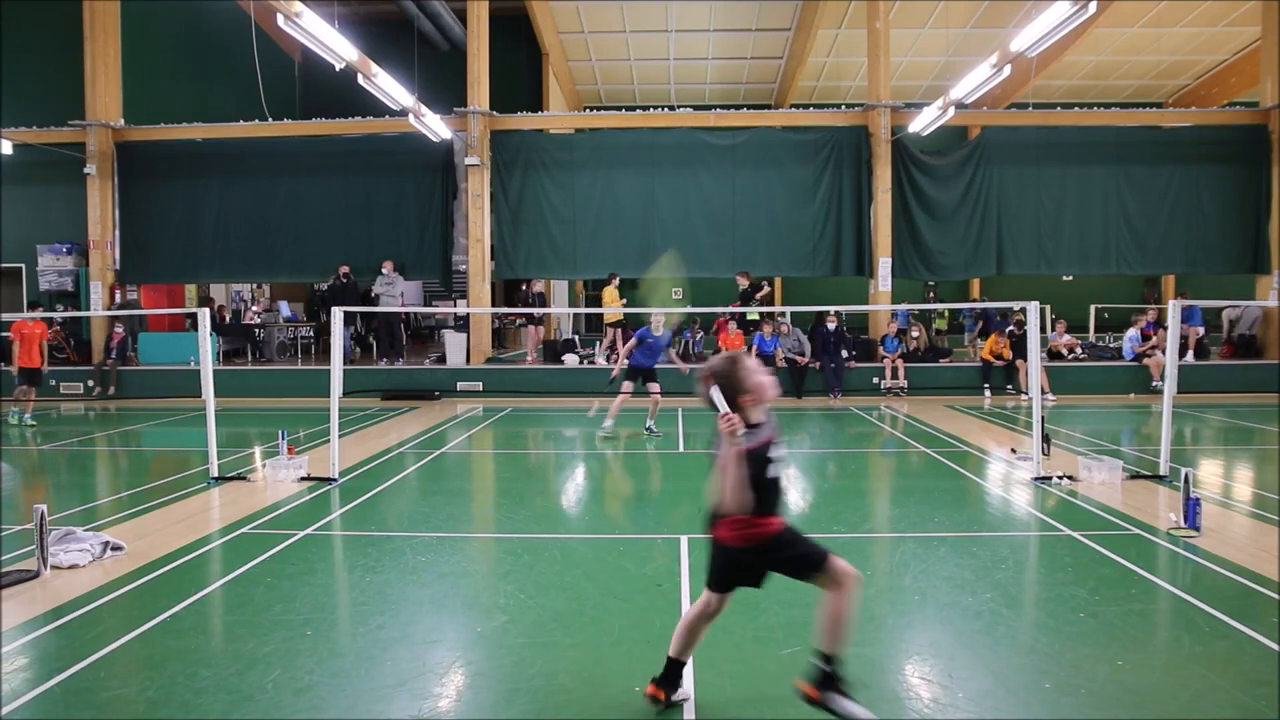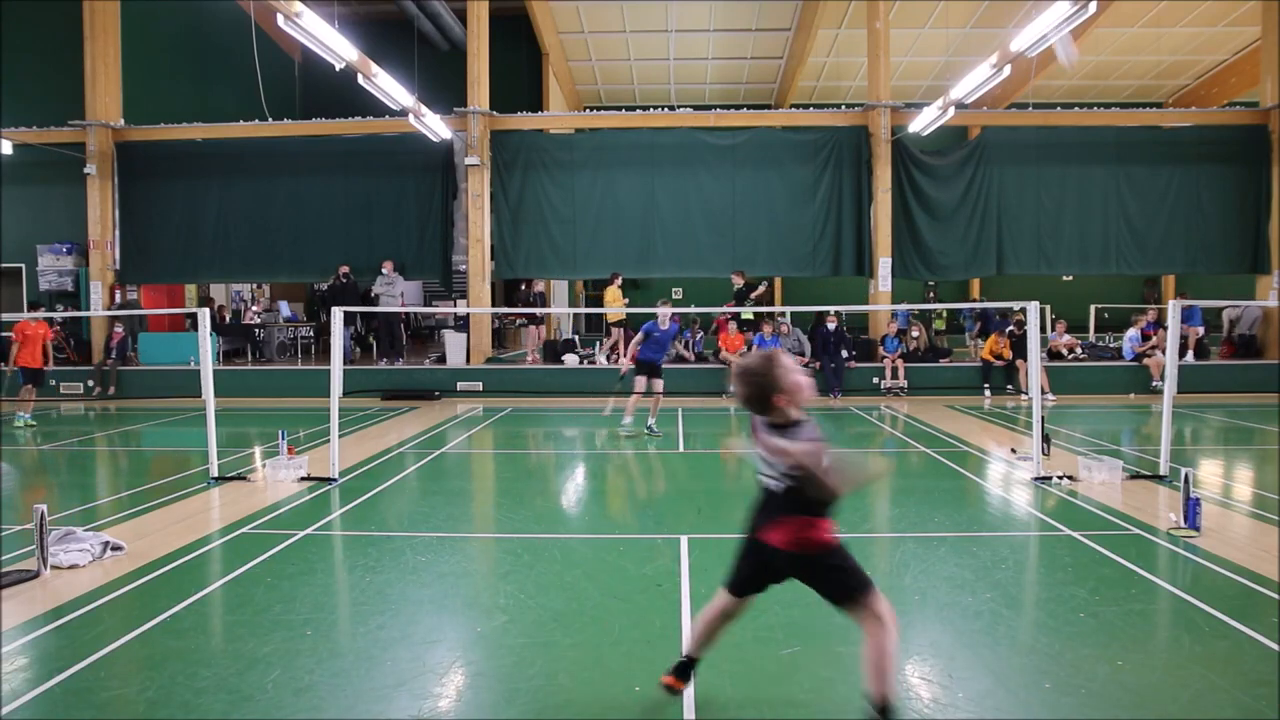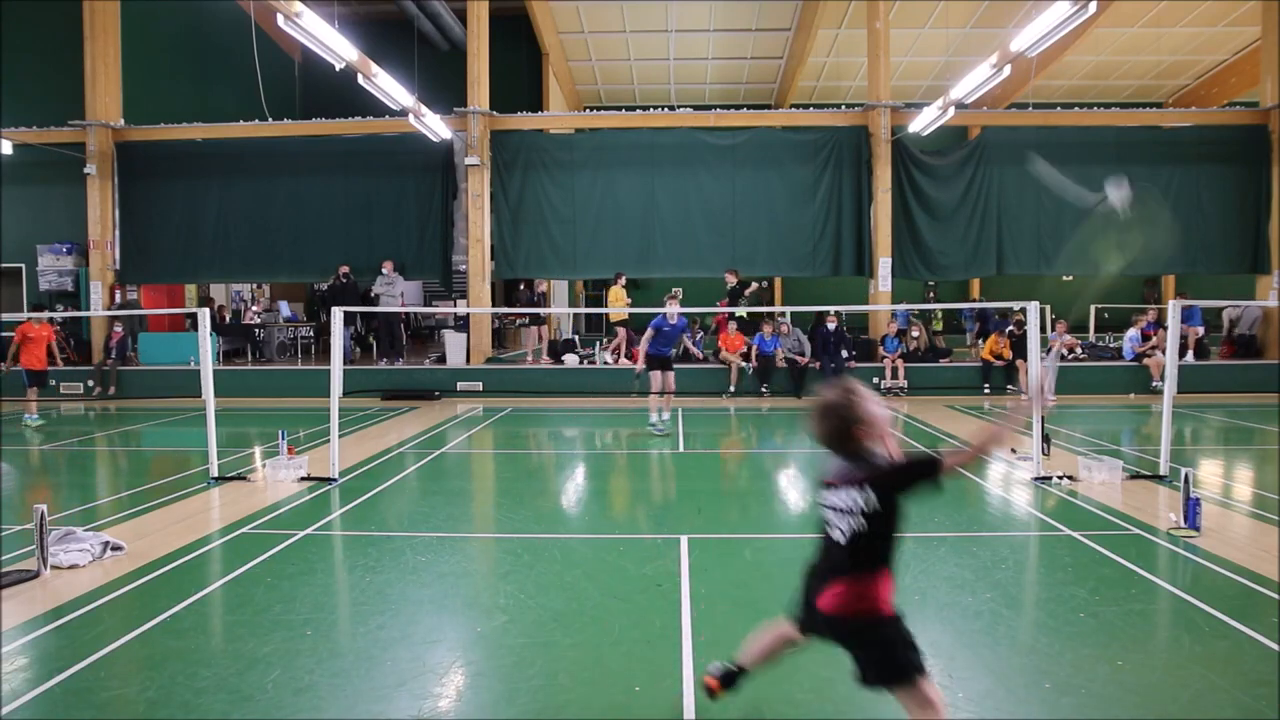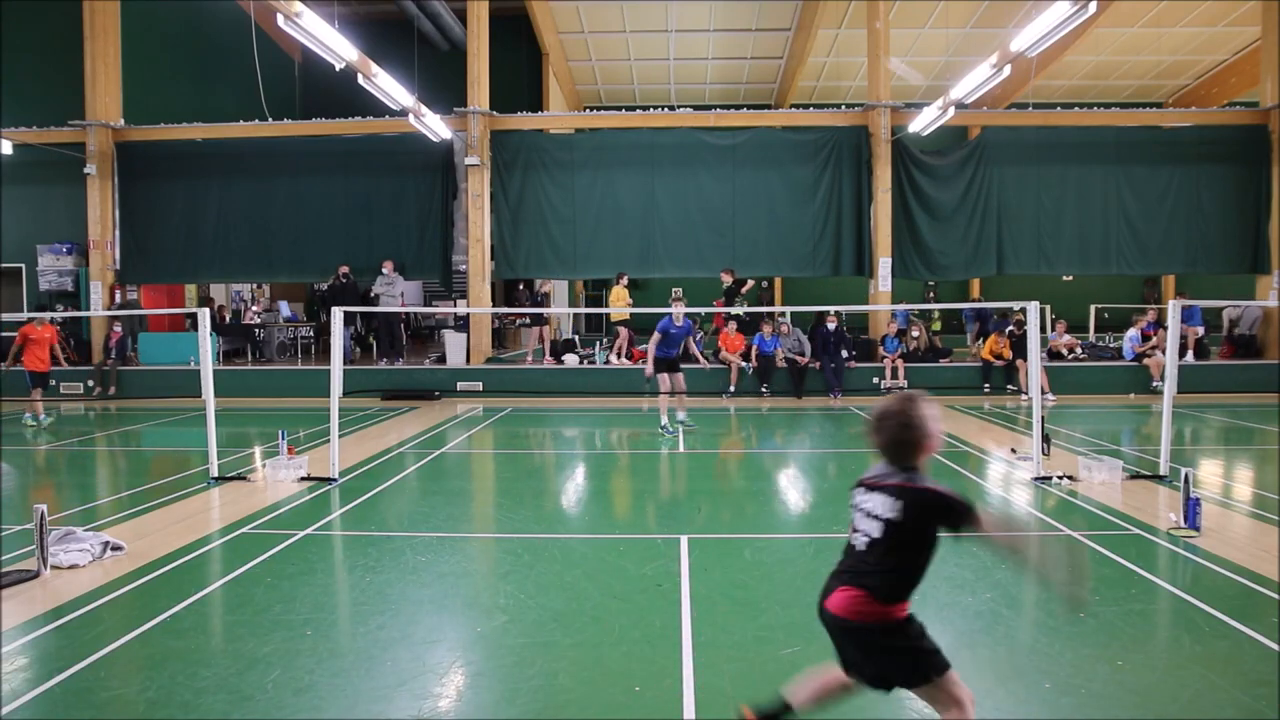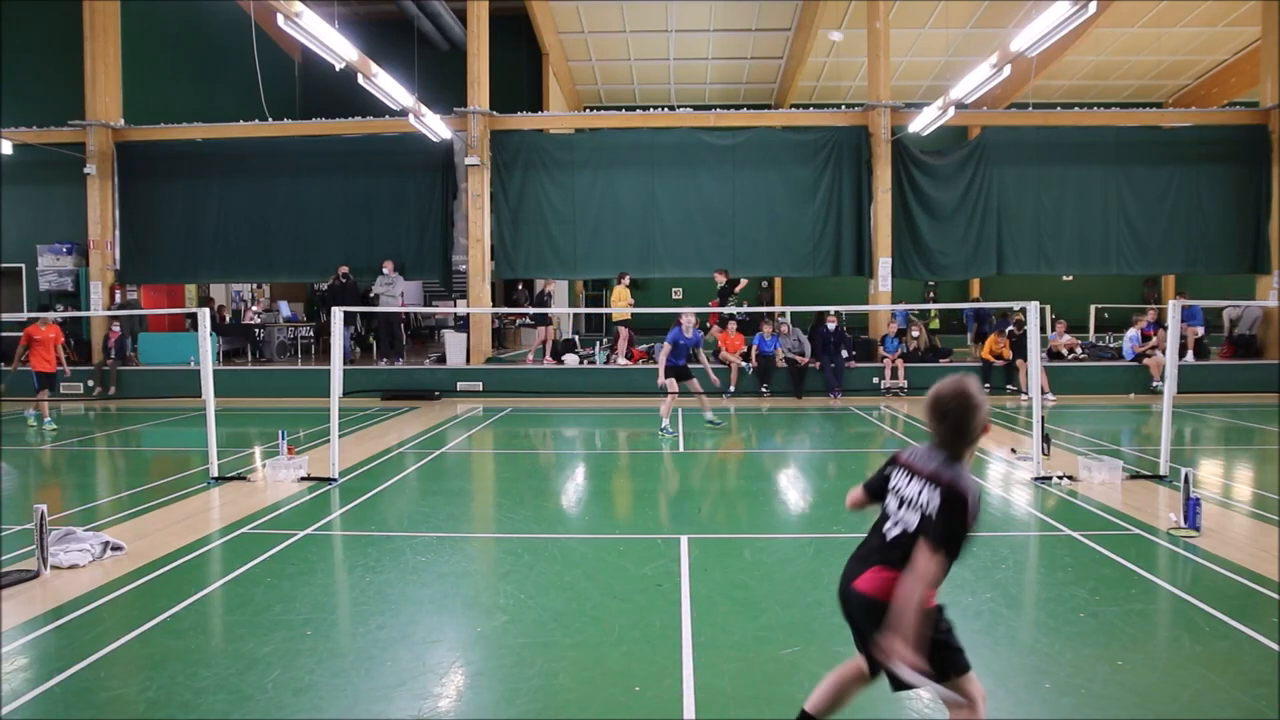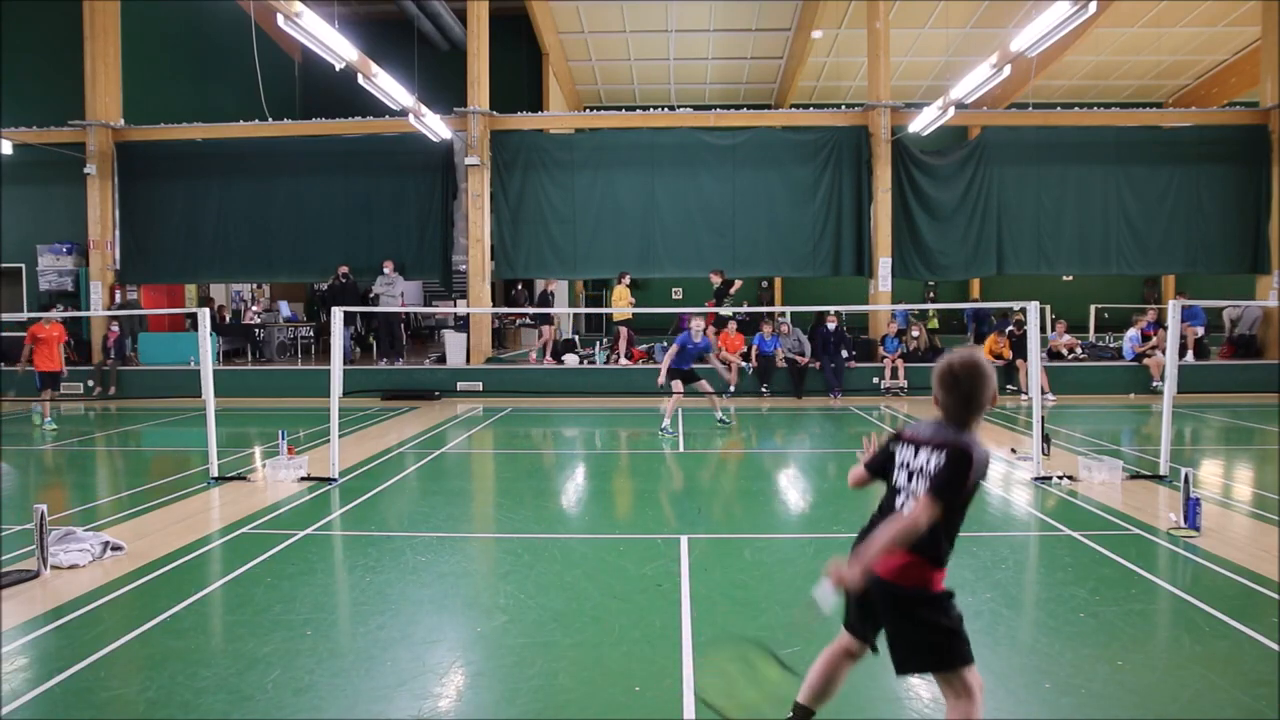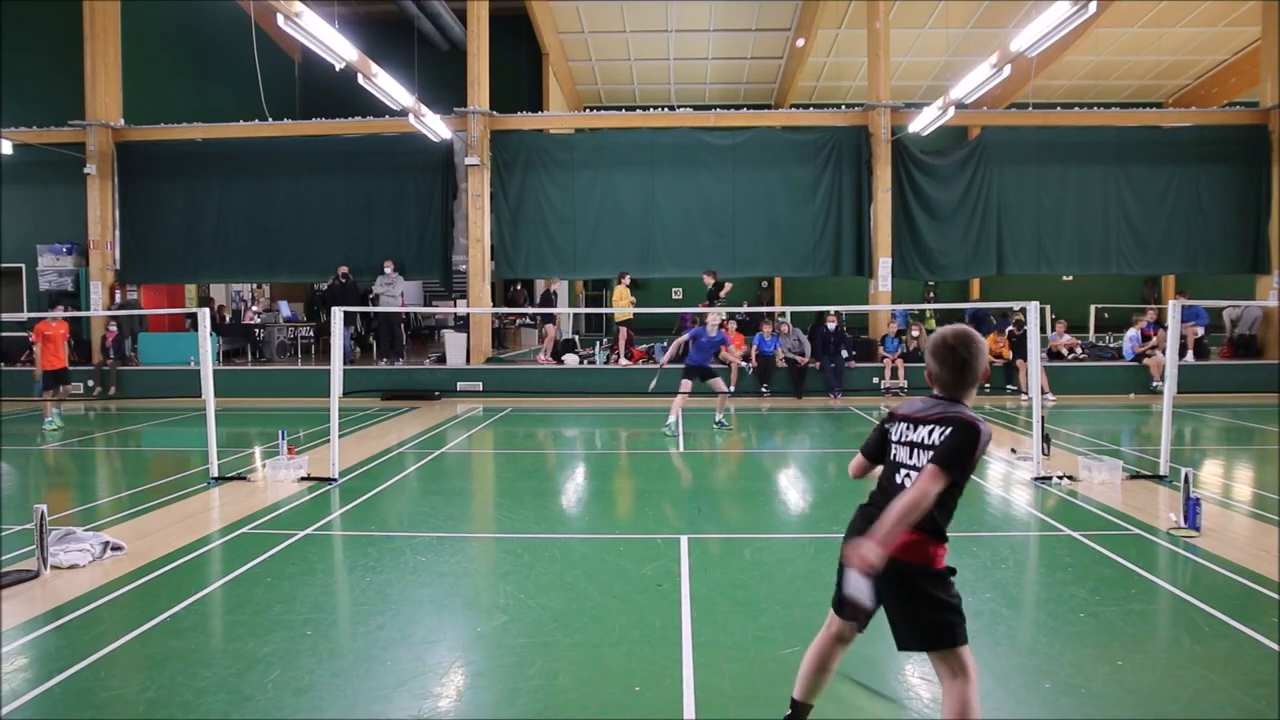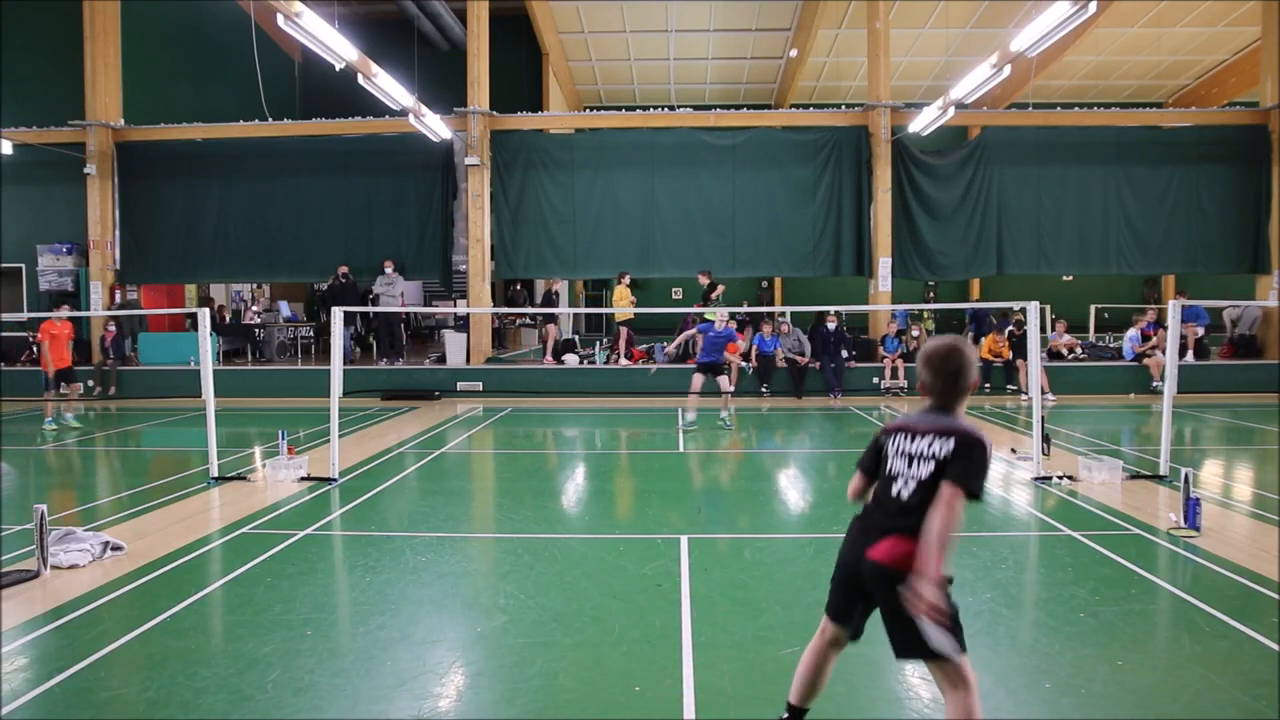
dt=0.1s
person 1, frame 1
left shoulder: (738, 423)
right shoulder: (750, 446)
right elbow: (734, 507)
right wrist: (731, 447)
left hip: (729, 533)
right hip: (758, 533)
left knee: (712, 601)
right knee: (844, 579)
left ankle: (666, 682)
right ankle: (823, 681)
person 1, frame 2
left shoulder: (766, 427)
right shoulder: (804, 442)
left hip: (765, 534)
right hip: (804, 538)
left knee: (729, 600)
right knee: (879, 617)
left ankle: (681, 672)
person 1, frame 3
left shoulder: (833, 473)
right shoulder: (888, 473)
right elbow: (958, 459)
left hip: (817, 596)
right hip: (861, 607)
left knee: (794, 629)
left ankle: (726, 677)
person 1, frame 4
left shoulder: (872, 479)
right shoulder: (925, 497)
right elbow: (986, 525)
left hip: (834, 600)
right hip: (876, 612)
left knee: (852, 676)
person 1, frame 5
left shoulder: (903, 459)
right shoulder: (961, 494)
left elbow: (853, 501)
right elbow: (924, 570)
right wrist: (905, 639)
left hip: (858, 585)
right hip: (893, 598)
left knee: (865, 667)
person 1, frame 6
left shoulder: (907, 436)
right shoulder: (969, 457)
left elbow: (856, 478)
right elbow: (917, 516)
left wrist: (871, 460)
right wrist: (859, 564)
left hip: (865, 563)
right hip: (908, 581)
left knee: (847, 644)
right knee: (964, 689)
person 1, frame 7
left shoulder: (899, 415)
right shoulder: (969, 428)
left elbow: (856, 468)
right elbow: (926, 490)
right wrist: (877, 546)
left hip: (864, 540)
right hip: (910, 554)
left knee: (838, 630)
right knee: (958, 669)
person 1, frame 8
left shoulder: (893, 430)
right shoulder: (971, 442)
left elbow: (855, 492)
right elbow: (946, 509)
right wrist: (928, 579)
left hip: (859, 551)
right hip: (906, 565)
left knee: (830, 635)
right knee: (958, 680)
